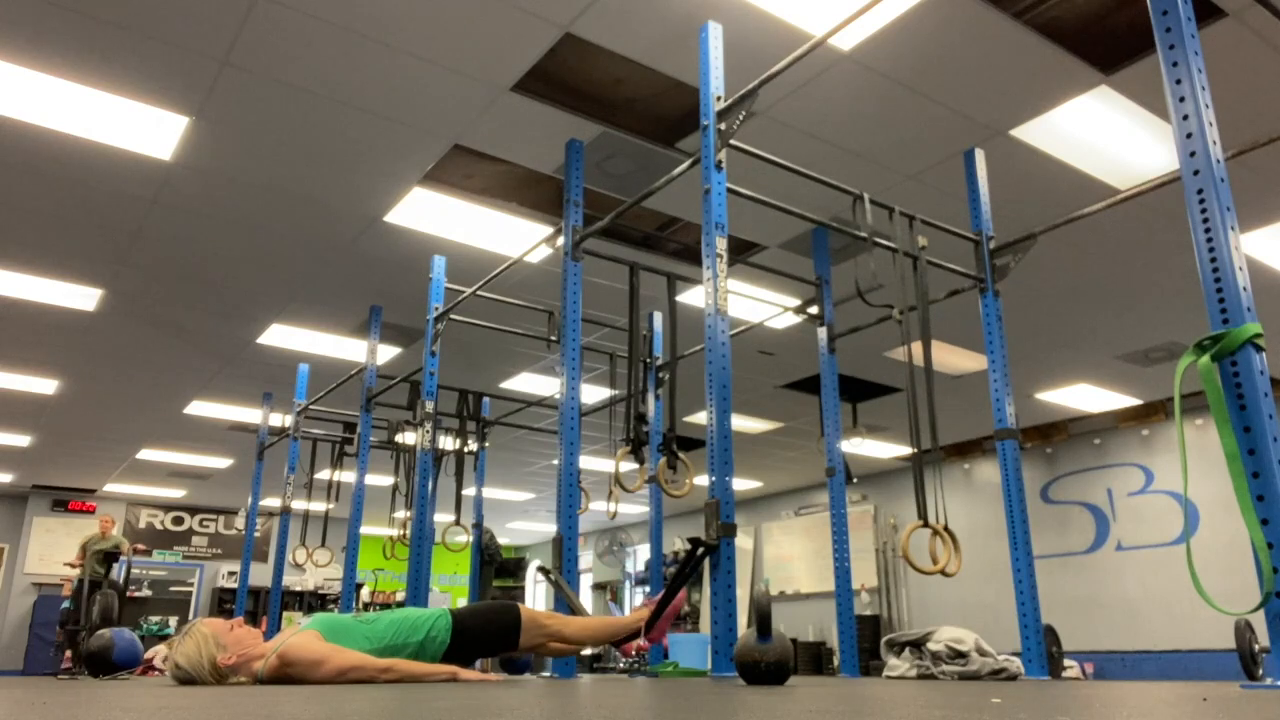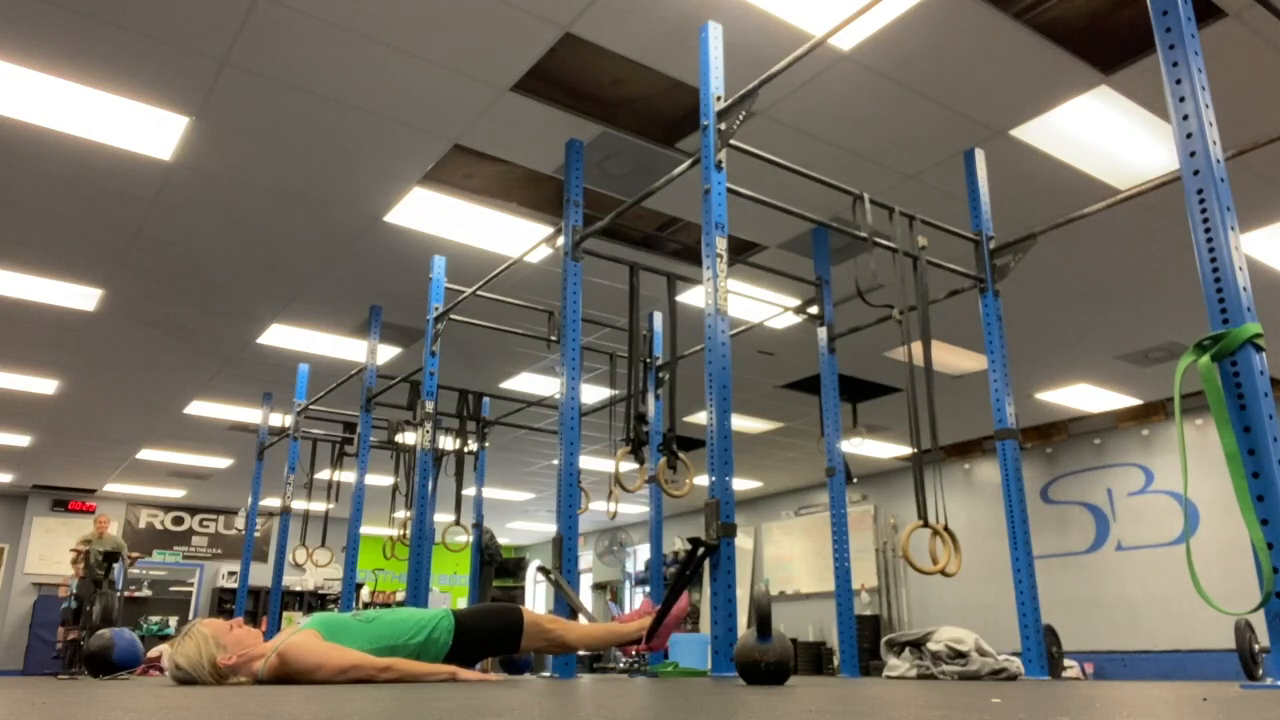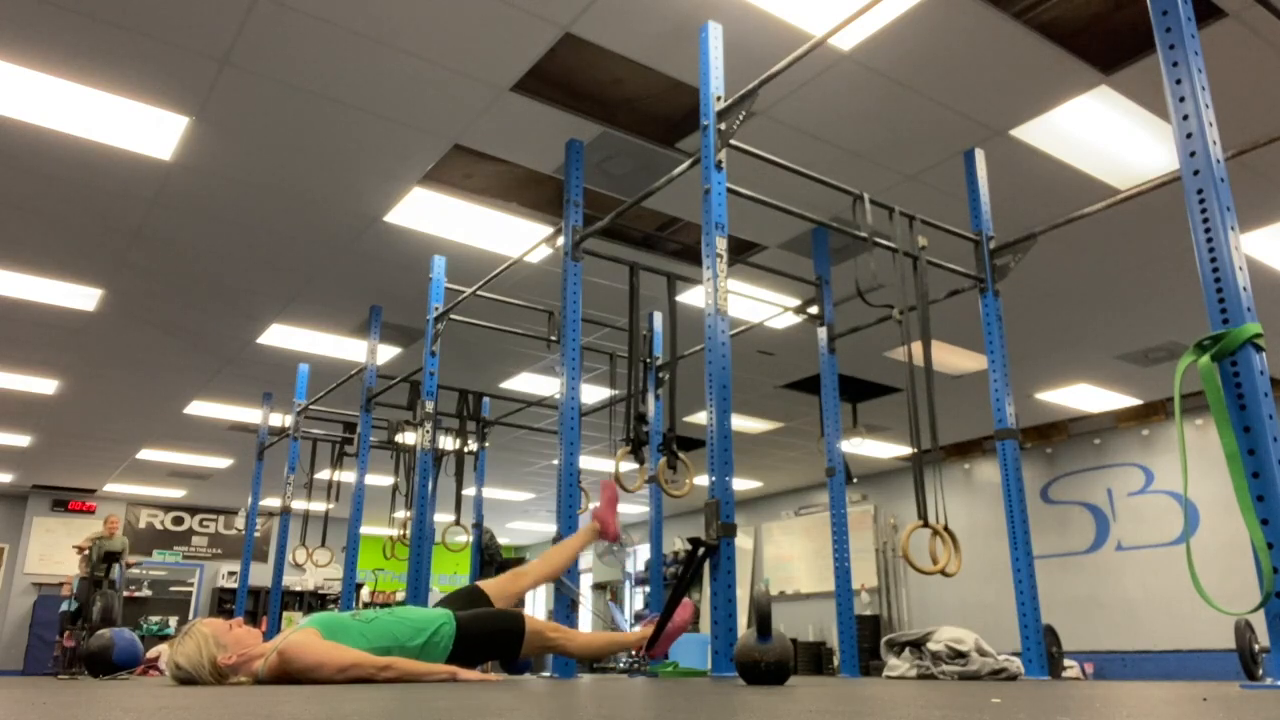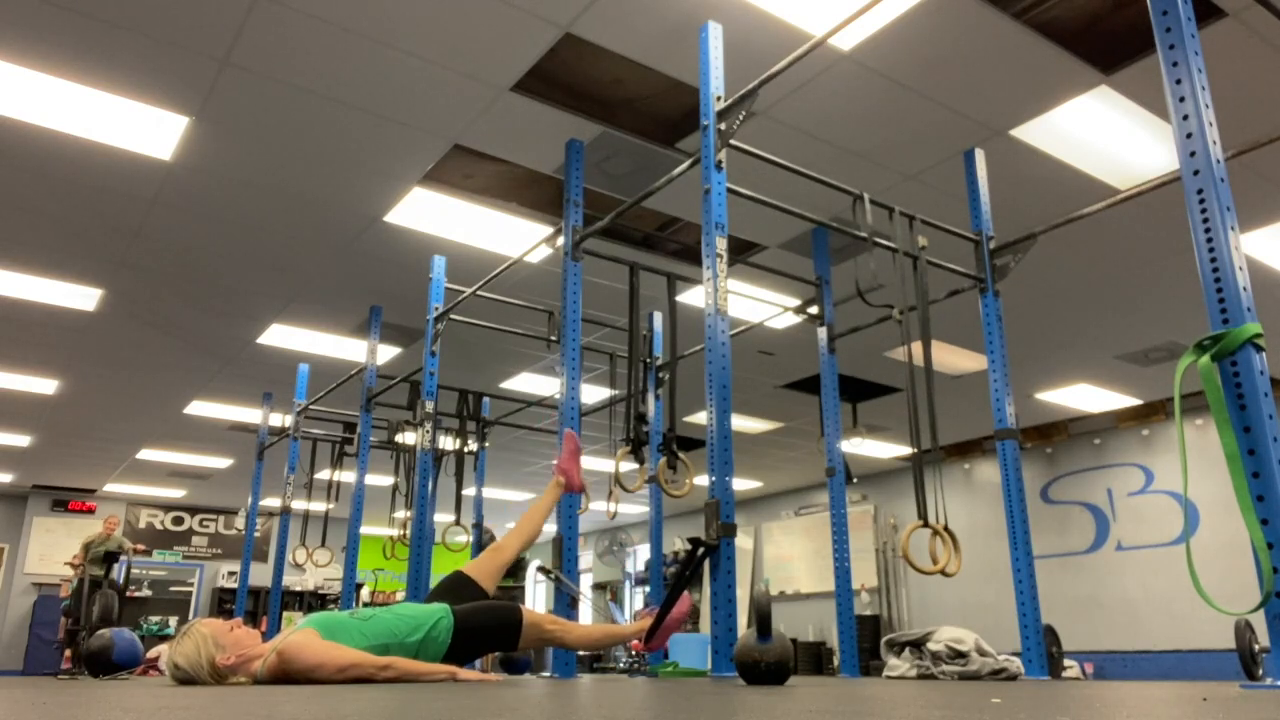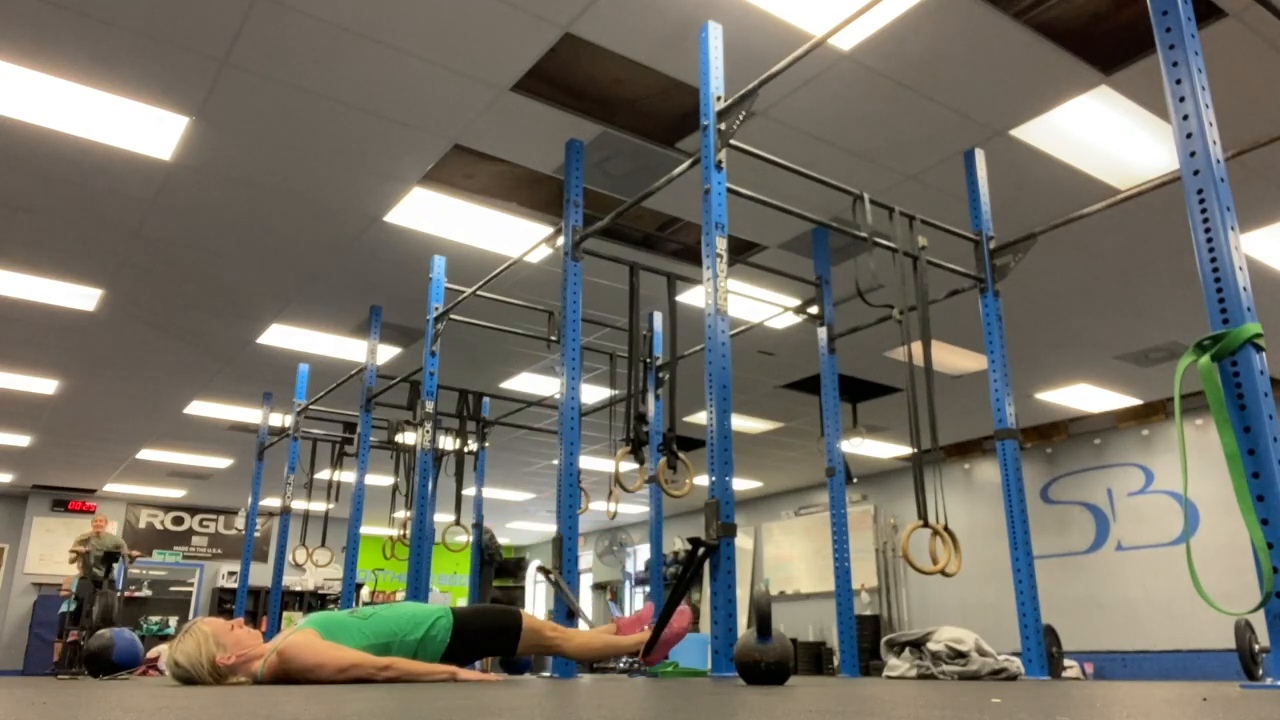
dt=0.7s
person 1, frame 1
left shoulder: (274, 654)
right shoulder: (289, 659)
right elbow: (382, 670)
right wrist: (458, 674)
left hip: (436, 628)
right hip: (444, 635)
left knee: (537, 640)
right knee: (547, 625)
left ankle: (628, 628)
right ankle: (643, 622)
person 1, frame 2
left shoulder: (275, 653)
right shoulder: (291, 657)
right elbow: (381, 668)
right wrist: (457, 673)
left hip: (435, 626)
right hip: (444, 636)
left knee: (541, 632)
right knee: (548, 629)
left ankle: (628, 631)
right ankle: (642, 630)
person 1, frame 3
left shoulder: (279, 646)
right shoulder: (290, 656)
right elbow: (382, 666)
right wrist: (457, 672)
left hip: (431, 624)
right hip: (444, 639)
left knee: (521, 579)
right knee: (553, 633)
left ankle: (596, 525)
right ankle: (646, 636)
person 1, frame 4
left shoulder: (276, 652)
right shoulder: (289, 656)
right elbow: (381, 668)
right wrist: (457, 674)
left hip: (425, 615)
right hip: (441, 633)
left knee: (502, 551)
right knee: (549, 627)
left ankle: (561, 481)
right ankle: (645, 629)
person 1, frame 5
left shoulder: (276, 653)
right shoulder: (290, 656)
right elbow: (381, 668)
right wrist: (458, 674)
left hip: (426, 619)
right hip: (439, 634)
left knee: (540, 630)
right knee: (548, 635)
left ankle: (620, 632)
right ankle: (647, 642)
